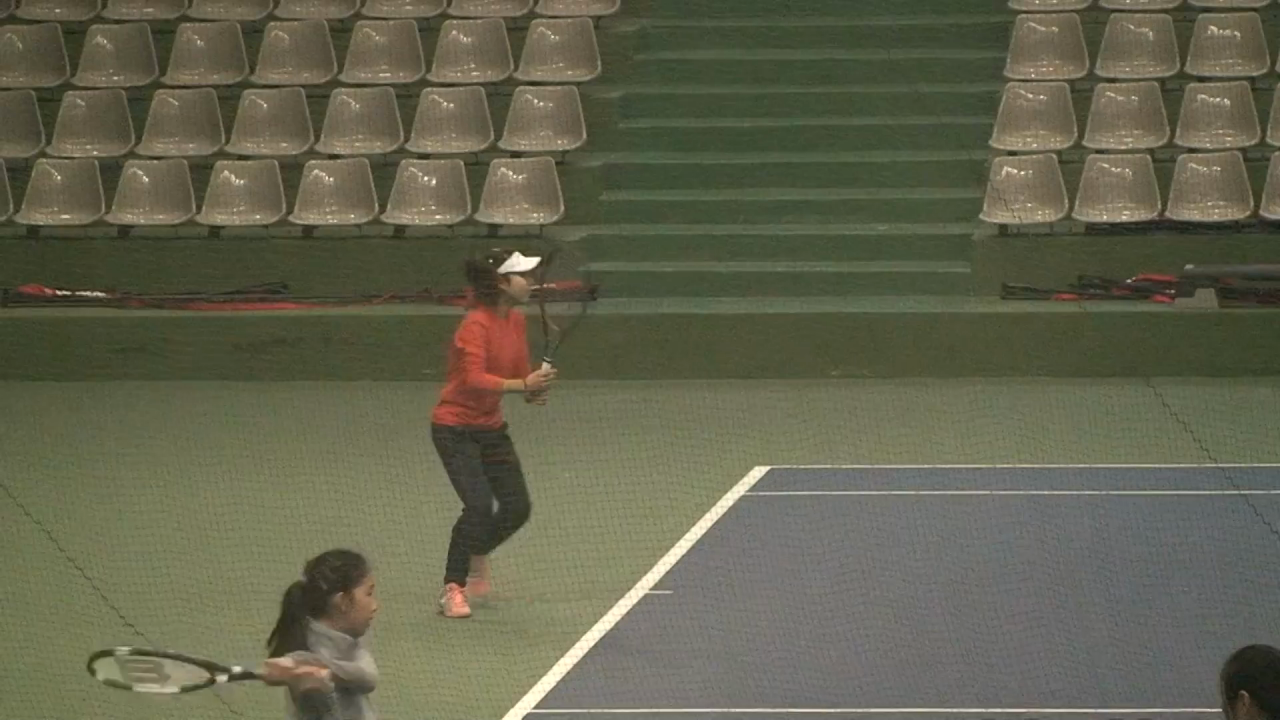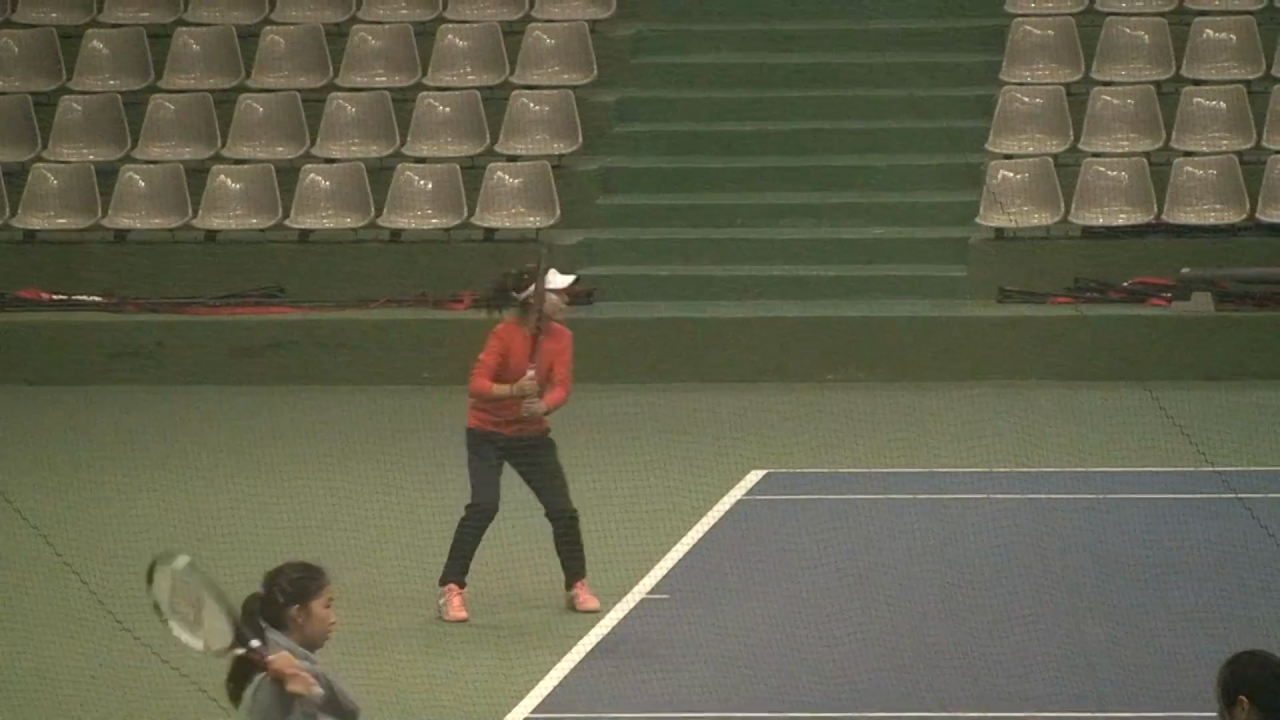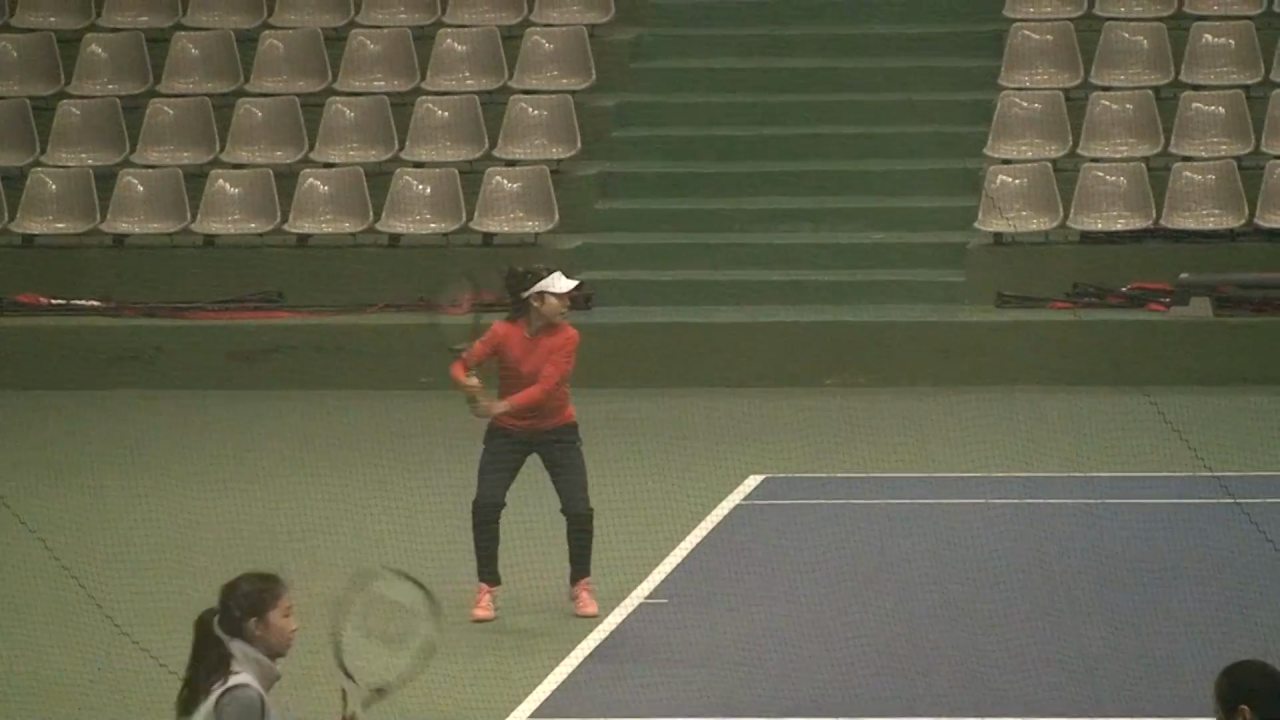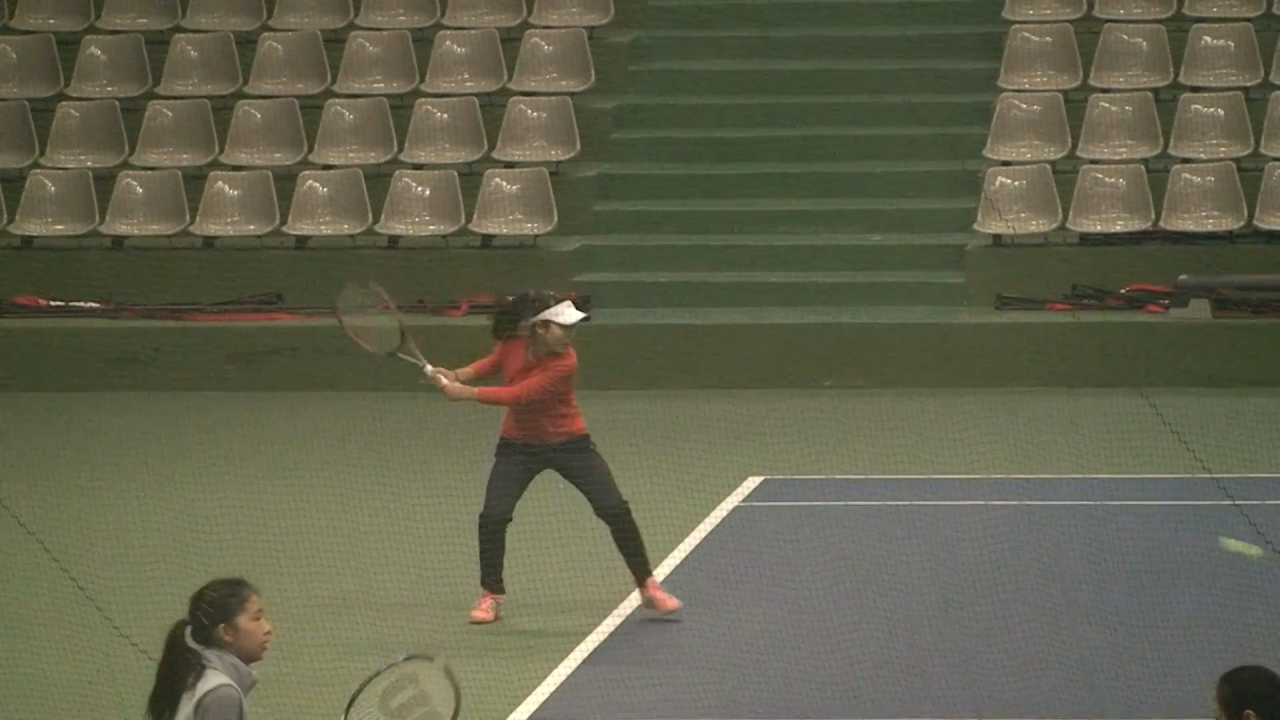
dt=0.2s
person 1, frame 1
left shoulder: (516, 319)
right shoulder: (475, 324)
left elbow: (522, 372)
right elbow: (473, 380)
left wrist: (536, 385)
right wrist: (520, 384)
left hip: (491, 427)
right hip: (455, 428)
left knee: (519, 507)
right knee: (479, 507)
left ankle: (476, 555)
right ankle: (452, 586)
person 1, frame 2
left shoulder: (561, 337)
right shoulder: (504, 334)
left elbow: (561, 387)
right elbow: (478, 384)
left wrist: (544, 404)
right wrist: (510, 392)
left hip: (533, 436)
right hip: (487, 434)
left knee: (563, 511)
right knee: (484, 506)
left ankle: (576, 585)
right ankle: (451, 590)
person 1, frame 3
left shoulder: (567, 338)
right shoulder: (503, 331)
left elbow: (543, 389)
right elbow: (463, 364)
left wrist: (502, 406)
right wrist: (466, 382)
left hip: (557, 431)
right hip: (507, 431)
left knee: (578, 509)
right knee: (486, 504)
left ankle: (580, 585)
right ankle: (488, 587)
person 1, frame 4
left shoulder: (565, 363)
right shoulder: (511, 343)
left elbow: (517, 394)
right elbow: (495, 362)
left wrist: (465, 392)
right wrist: (461, 374)
left hip: (569, 443)
right hip: (519, 445)
left knee: (615, 510)
right knee: (493, 517)
left ankle: (648, 585)
right ankle: (491, 594)
